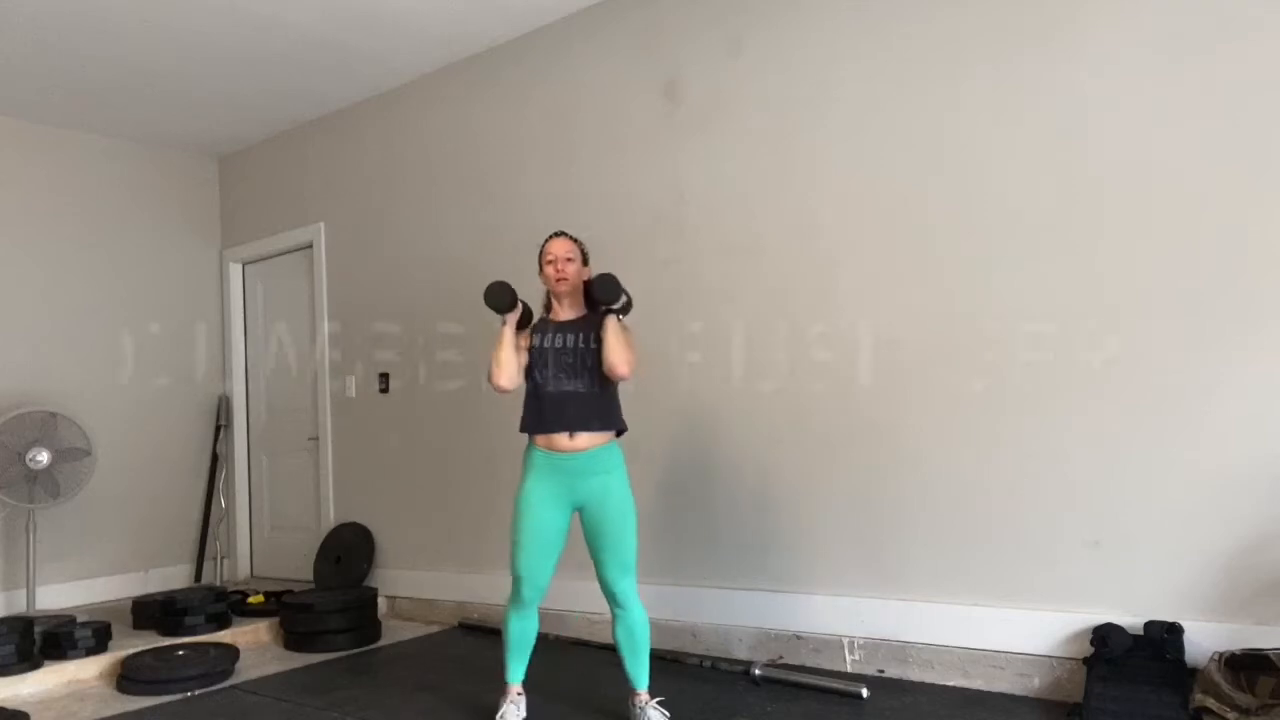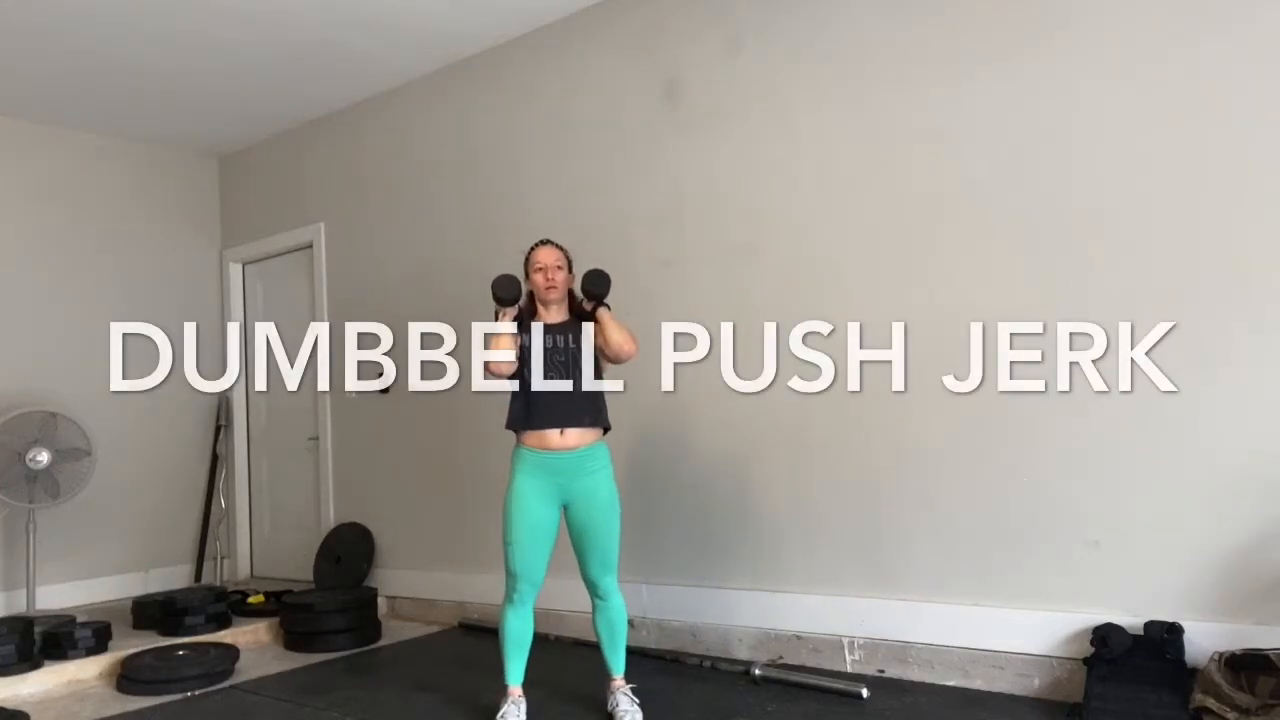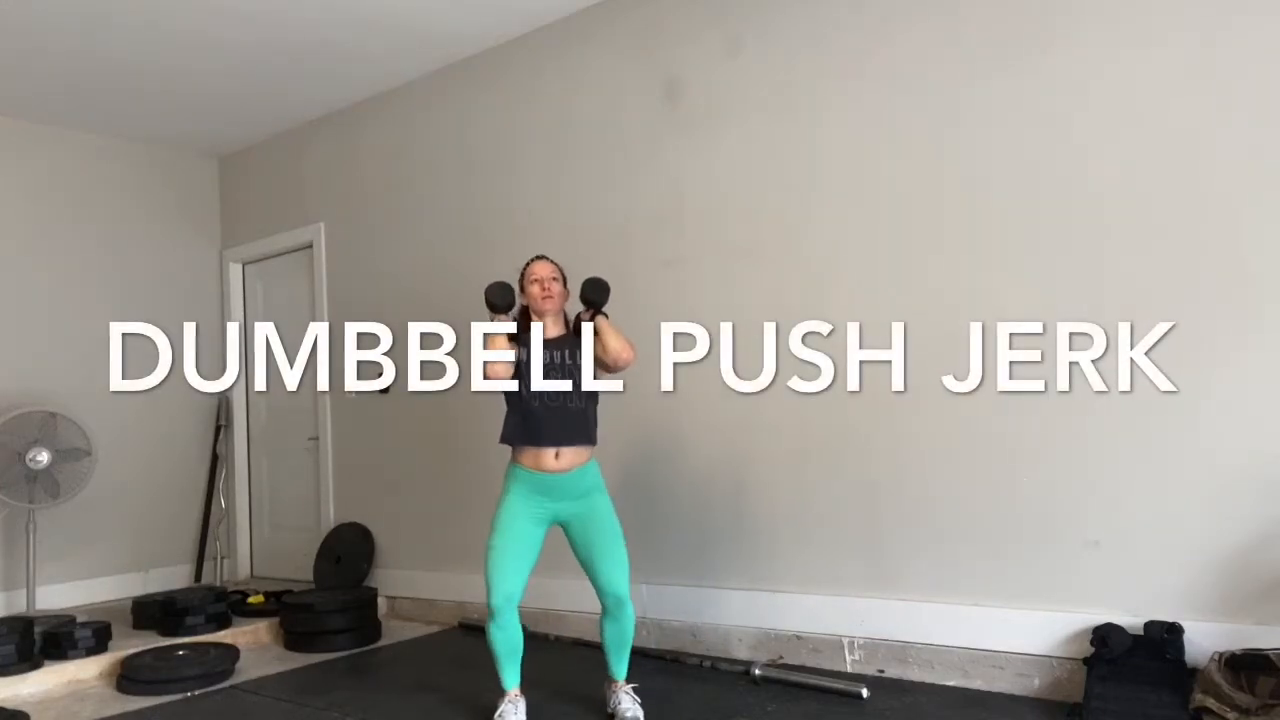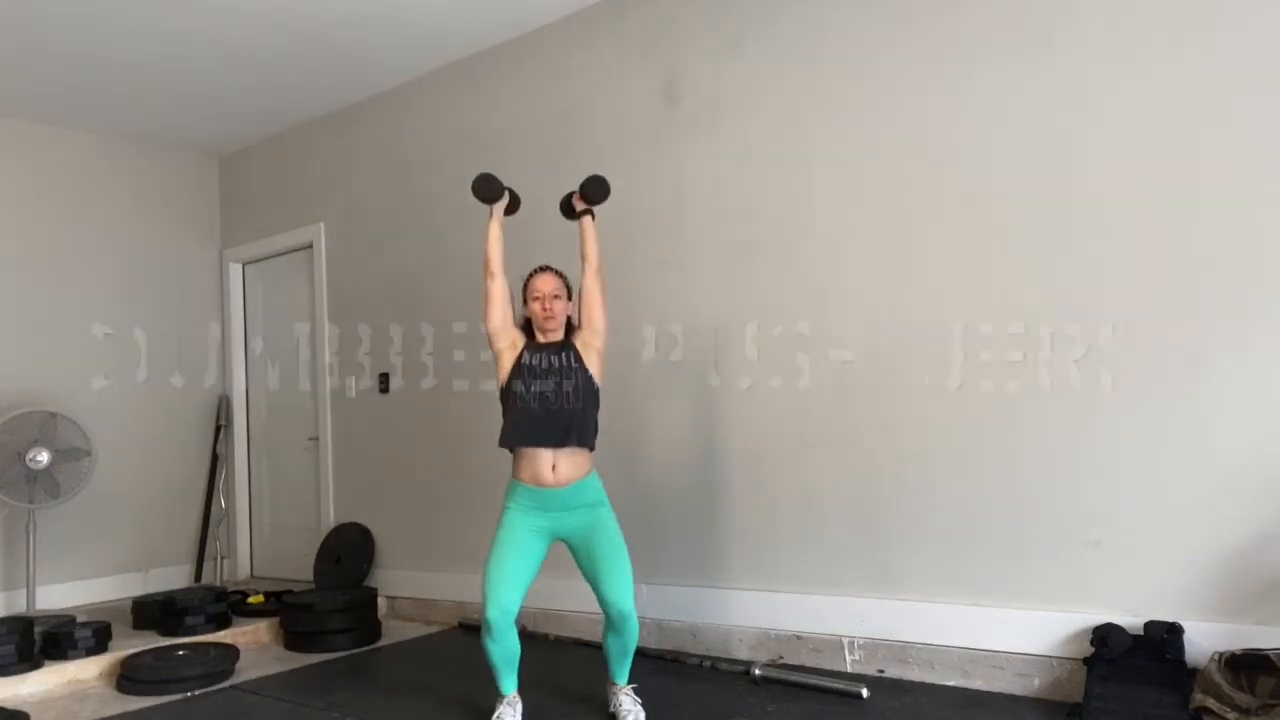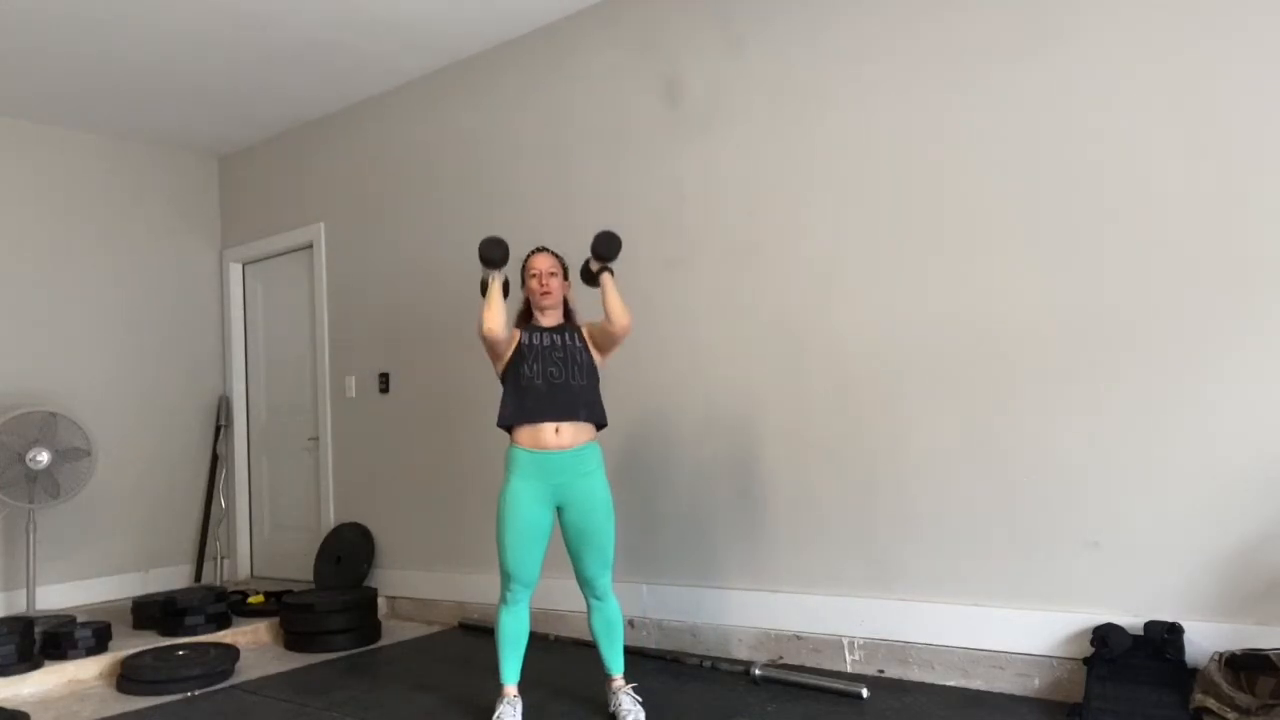
dt=1s
person 1, frame 1
left shoulder: (606, 325)
right shoulder: (531, 335)
left elbow: (621, 369)
right elbow: (502, 381)
left wrist: (609, 314)
right wrist: (509, 324)
left hip: (602, 467)
right hip: (543, 471)
left knee: (622, 591)
right knee: (526, 592)
person 1, frame 2
left shoulder: (589, 329)
right shoulder: (518, 331)
left elbow: (625, 350)
right elbow: (498, 367)
left wrist: (599, 308)
right wrist: (506, 315)
left hip: (590, 466)
right hip: (533, 469)
left knee: (603, 583)
right knee: (521, 587)
person 1, frame 3
left shoulder: (587, 345)
right shoulder: (514, 346)
left elbow: (624, 357)
right elbow: (494, 373)
left wrist: (598, 317)
right wrist: (500, 326)
left hip: (584, 489)
right hip: (526, 490)
left knee: (618, 593)
right knee: (500, 600)
person 1, frame 4
left shoulder: (586, 348)
right shoulder: (512, 350)
left elbow: (594, 273)
right elbow: (495, 276)
left wrist: (586, 215)
right wrist: (496, 215)
left hip: (585, 502)
right hip: (526, 505)
left knee: (621, 607)
right knee: (497, 612)
person 1, frame 5
left shoulder: (585, 336)
right shoulder: (514, 338)
left elbow: (621, 328)
right elbow: (491, 332)
left wrist: (604, 277)
right wrist: (495, 283)
left hip: (583, 467)
right hip: (527, 470)
left knee: (598, 585)
right knee: (516, 588)
